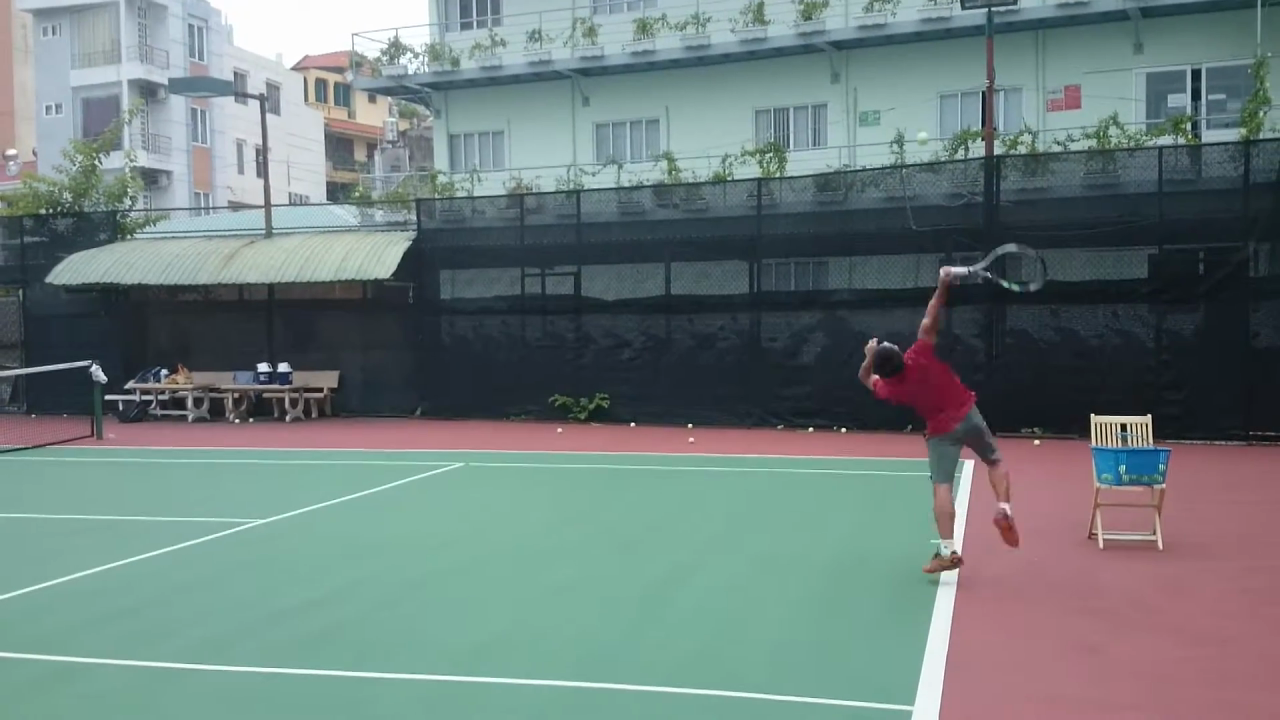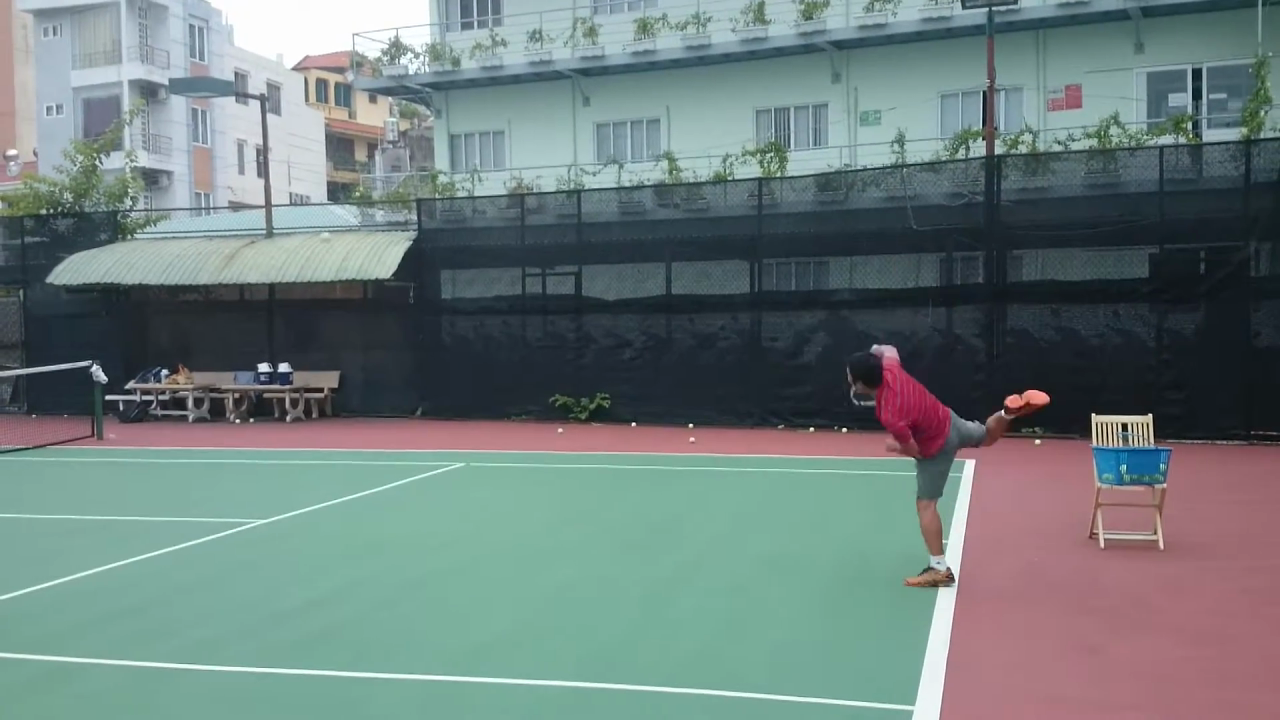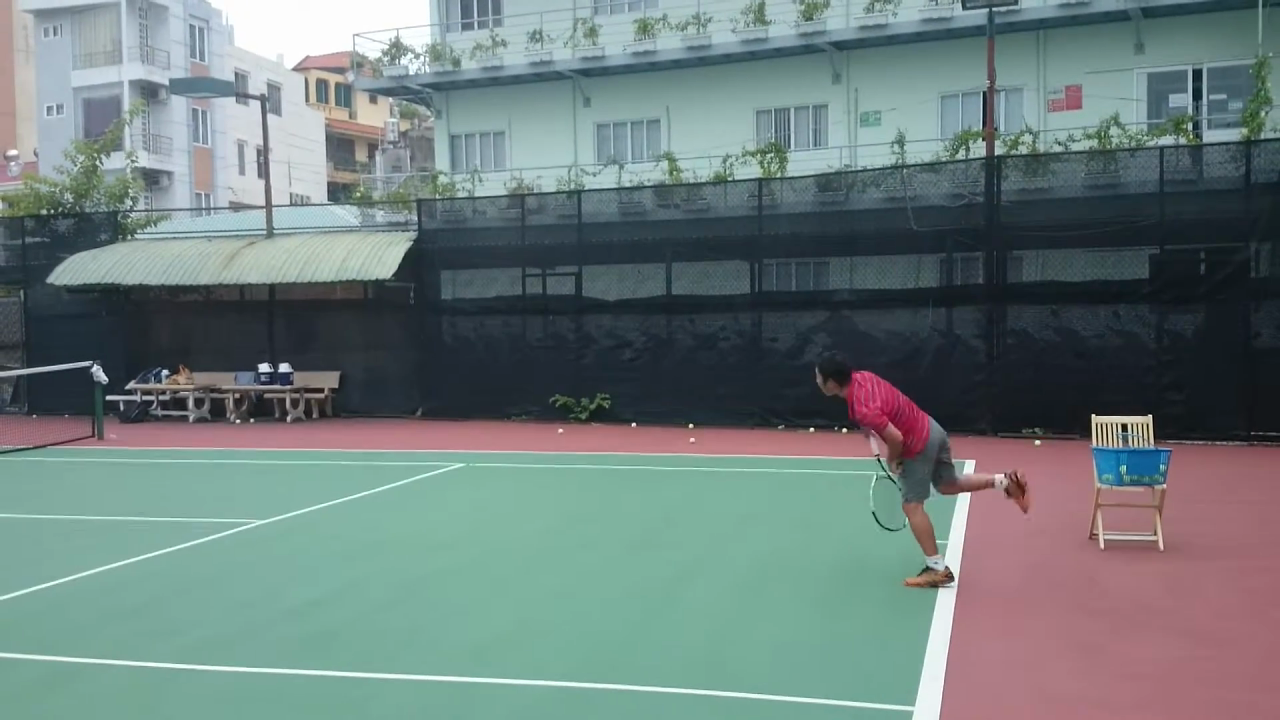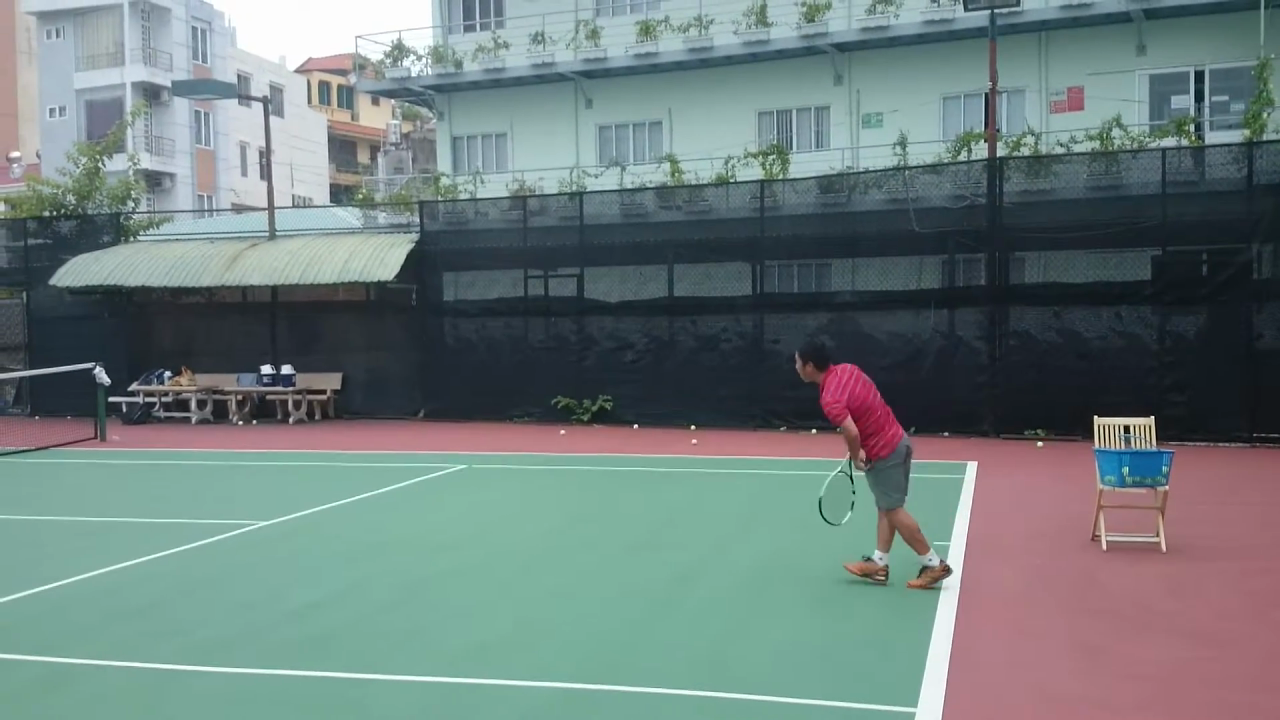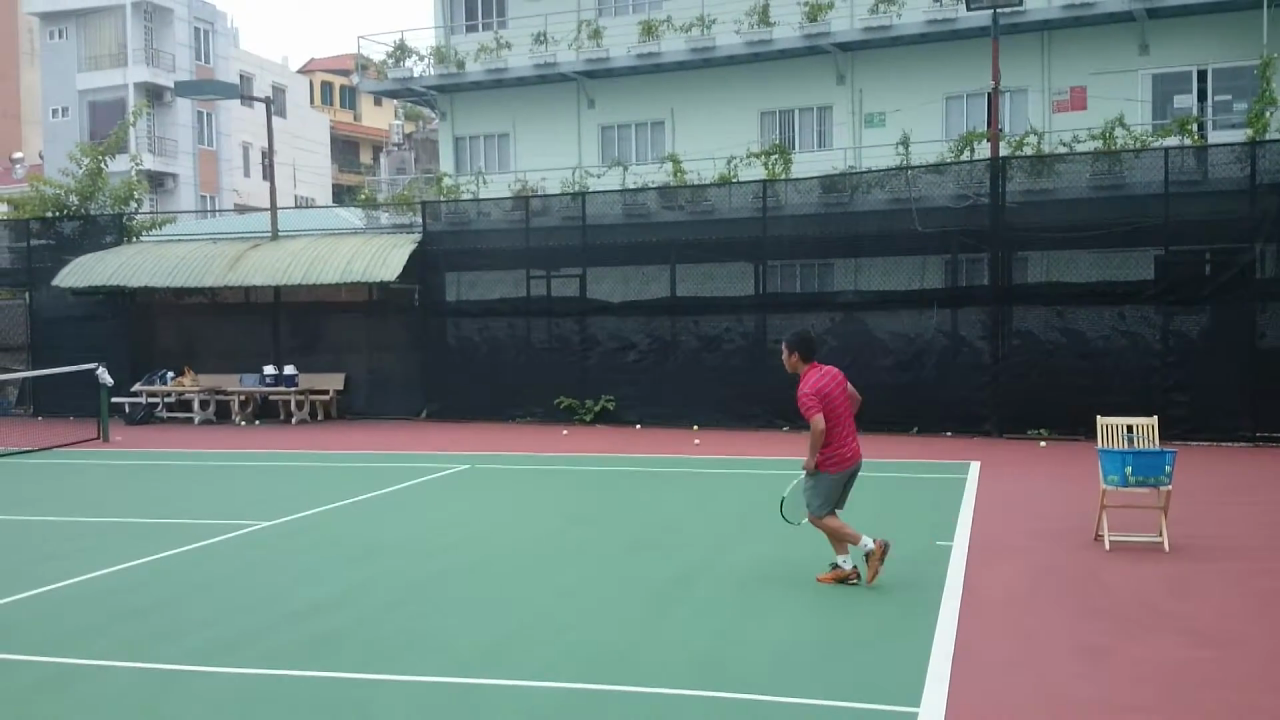
dt=0.2s
person 1, frame 1
left shoulder: (890, 389)
right shoulder: (917, 358)
left elbow: (866, 379)
right elbow: (928, 321)
left wrist: (869, 357)
right wrist: (942, 286)
left hip: (943, 431)
right hip: (968, 414)
left knee: (942, 490)
right knee: (994, 462)
left ankle: (948, 551)
right ankle: (1003, 511)
person 1, frame 2
left shoulder: (889, 415)
right shoulder: (889, 369)
left elbow: (914, 450)
right elbow: (892, 351)
left wrist: (895, 446)
right wrist: (877, 350)
left hip: (935, 446)
right hip: (949, 421)
left knee: (925, 504)
right knee: (986, 436)
left ankle: (939, 568)
right ankle: (1008, 412)
person 1, frame 3
left shoulder: (863, 409)
right shoulder: (861, 377)
left elbow: (895, 439)
left wrist: (892, 460)
right wrist: (874, 435)
left hip: (917, 447)
right hip: (930, 429)
left knee: (912, 506)
right knee: (952, 486)
left ankle: (938, 568)
right ankle: (1005, 481)
person 1, frame 4
left shoulder: (830, 399)
right shoulder: (848, 370)
left elbow: (852, 433)
right elbow: (872, 393)
left wrist: (855, 456)
left hip: (884, 452)
right hip: (898, 439)
left knee: (894, 511)
right knee: (889, 506)
left ankle: (934, 564)
right ankle: (878, 563)
person 1, frame 5
left shoulder: (806, 391)
right shoulder: (833, 372)
left elbow: (819, 428)
right elbow: (856, 399)
left wrist: (812, 459)
left hip: (831, 462)
right hip: (851, 455)
left knee: (817, 516)
right knee: (826, 511)
left ankle: (871, 547)
right ankle: (845, 567)
